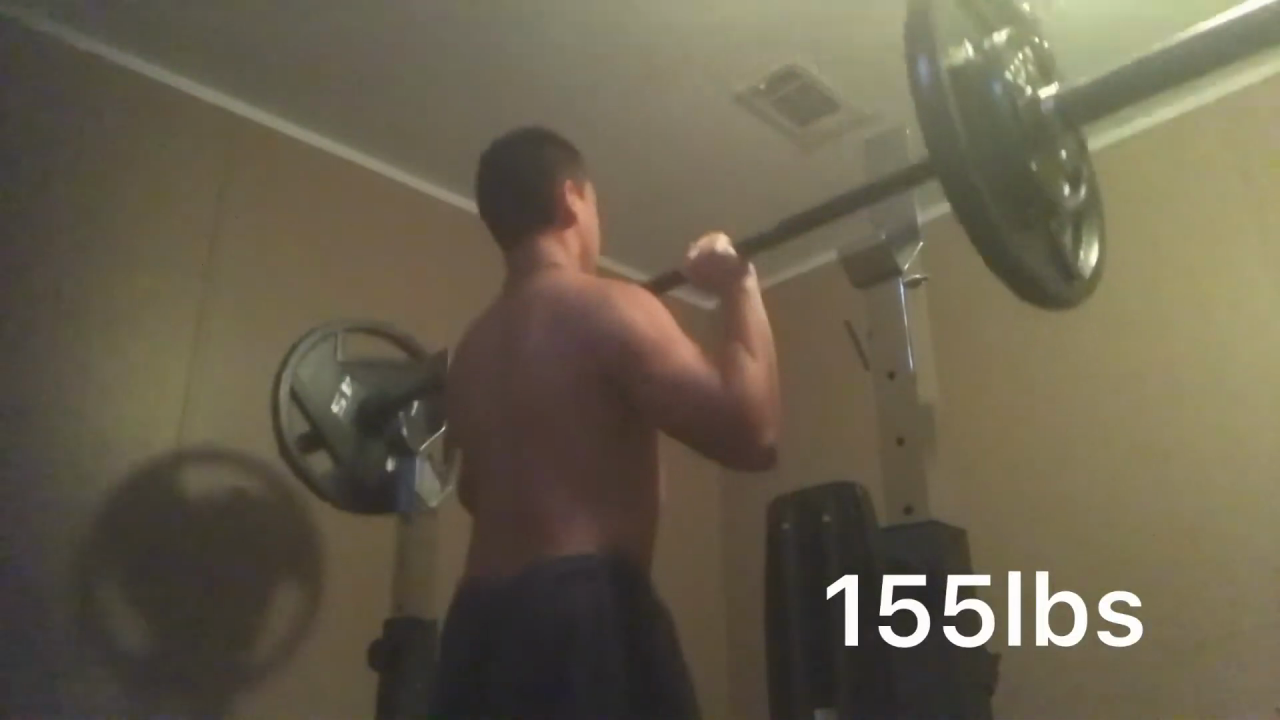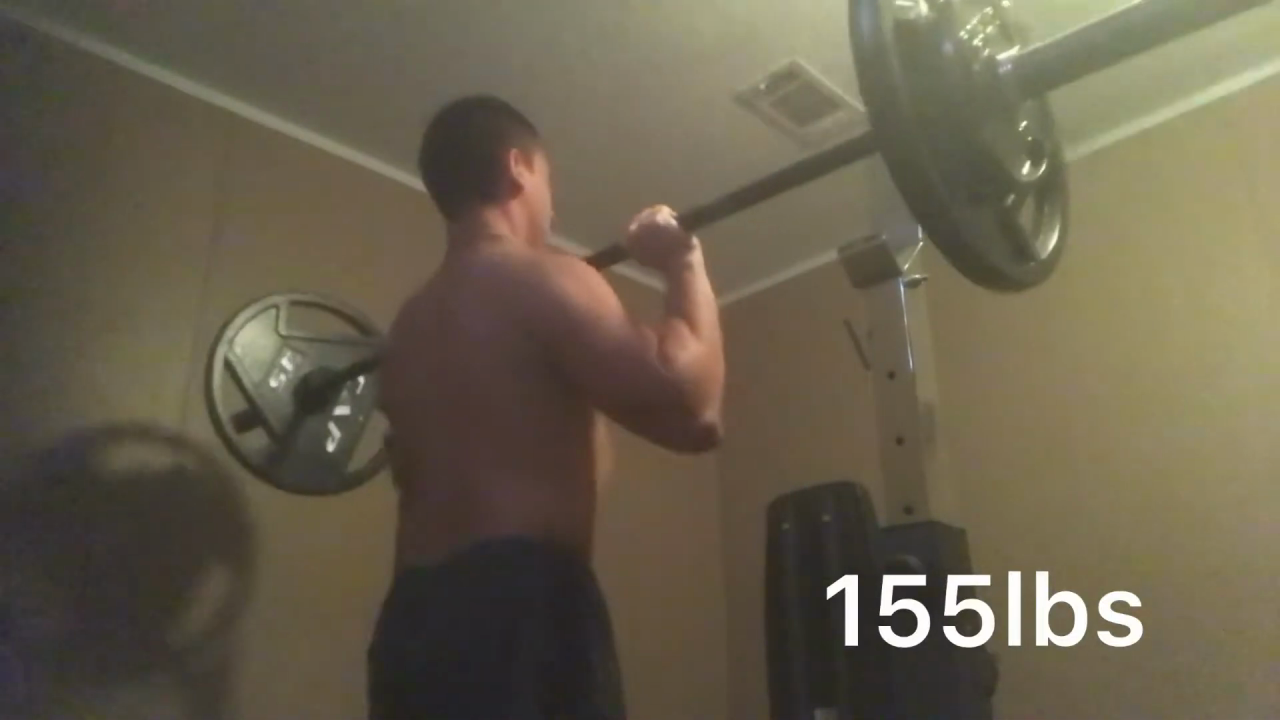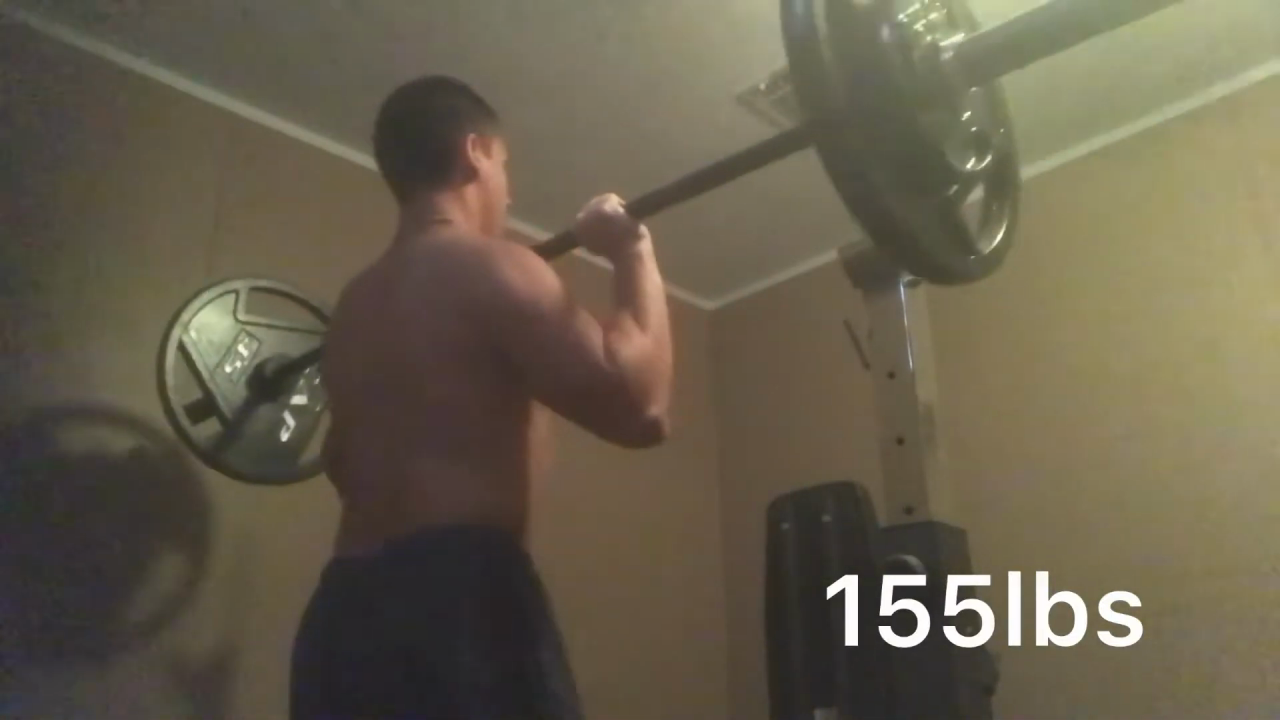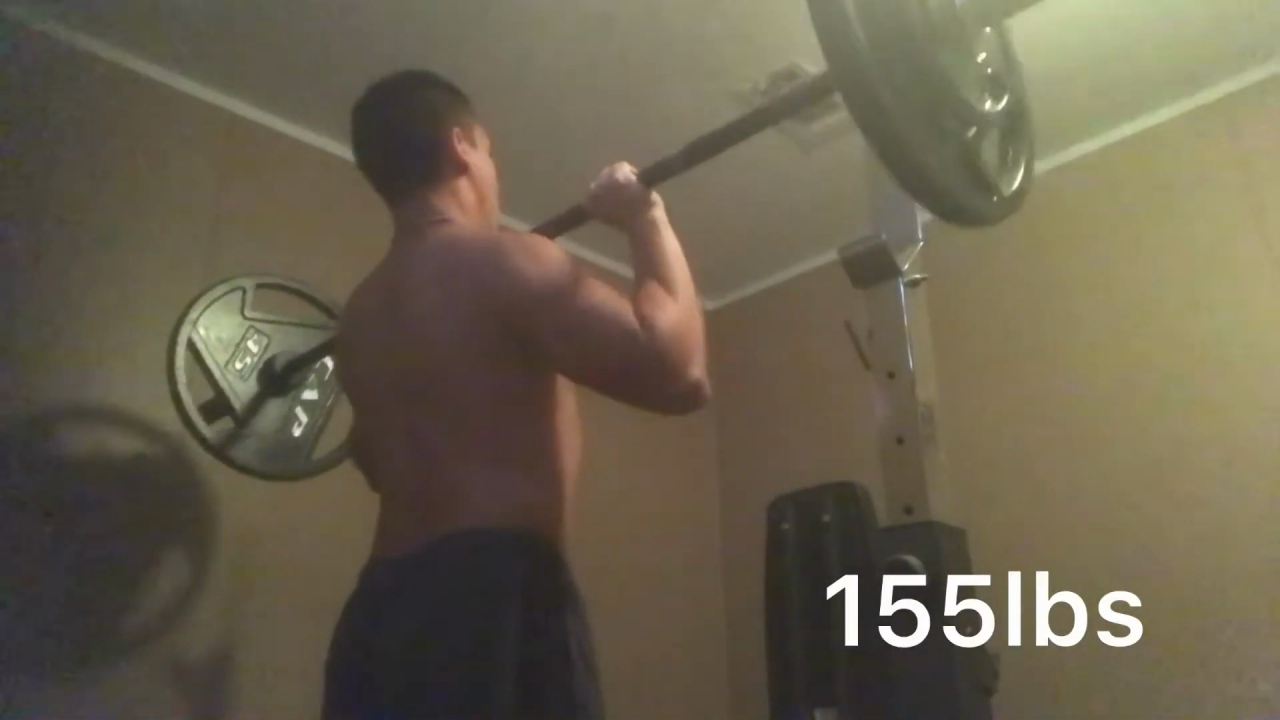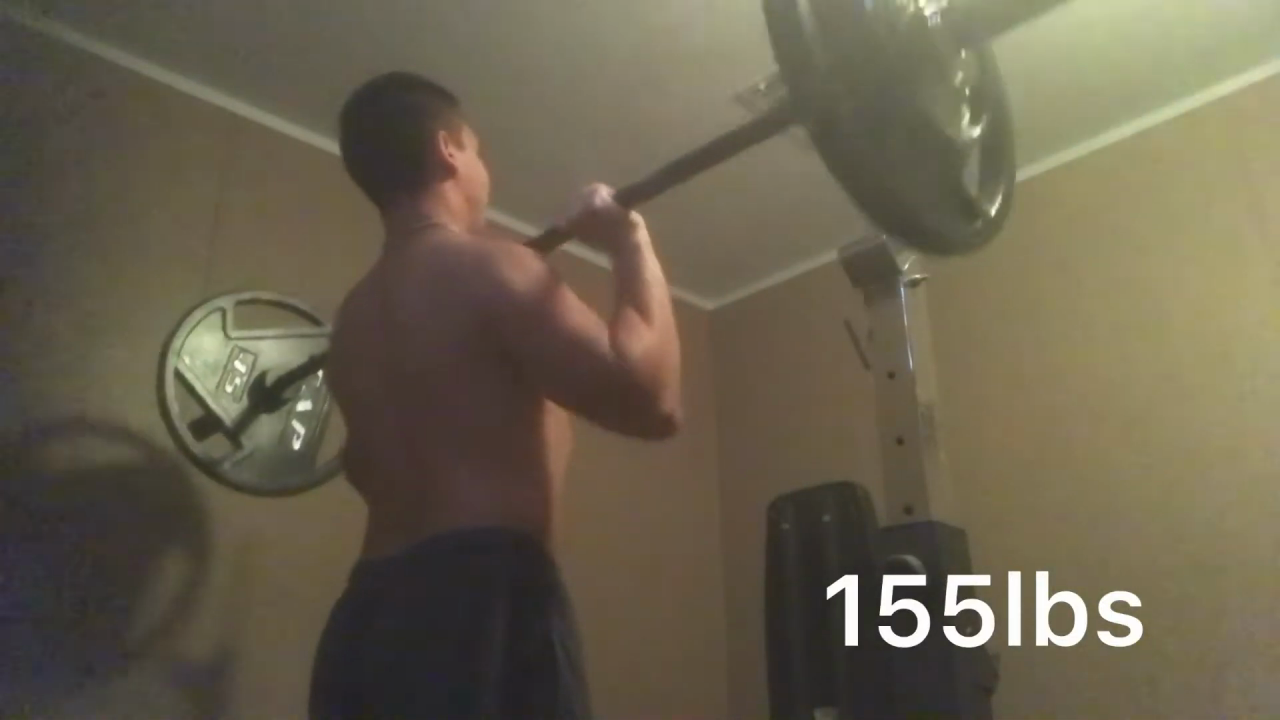
dt=0.7s
person 1, frame 1
left shoulder: (473, 347)
right shoulder: (604, 308)
right elbow: (749, 434)
right wrist: (739, 289)
left hip: (479, 624)
right hip: (581, 617)
person 1, frame 2
left shoulder: (412, 319)
right shoulder: (541, 279)
right elbow: (690, 413)
right wrist: (683, 264)
left hip: (417, 613)
right hip: (517, 607)
person 1, frame 3
left shoulder: (354, 304)
right shoulder: (490, 267)
right elbow: (638, 406)
right wrist: (633, 252)
left hip: (348, 607)
right hip: (452, 599)
person 1, frame 4
left shoulder: (363, 310)
right shoulder: (499, 261)
right elbow: (677, 374)
right wrist: (646, 220)
left hip: (383, 611)
right hip: (489, 602)
person 1, frame 5
left shoulder: (357, 314)
right shoulder: (486, 268)
right elbow: (650, 401)
right wrist: (629, 241)
left hip: (373, 612)
right hip: (477, 607)
